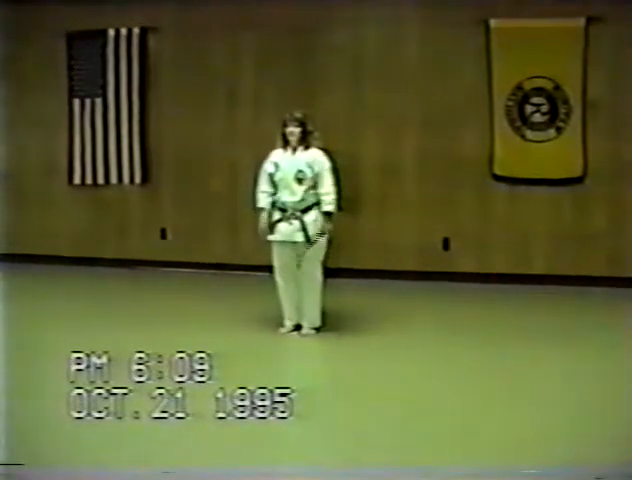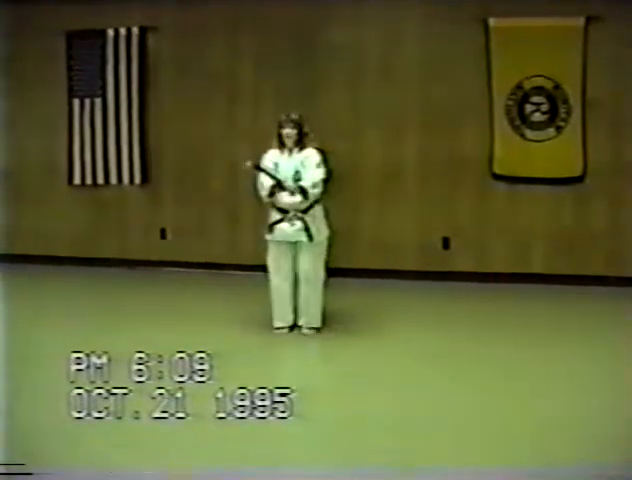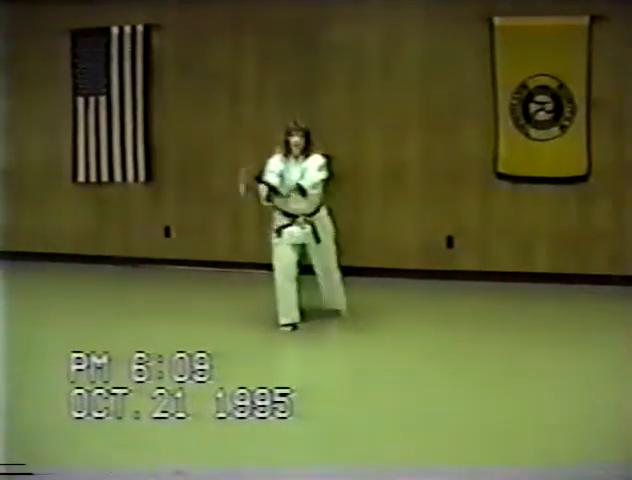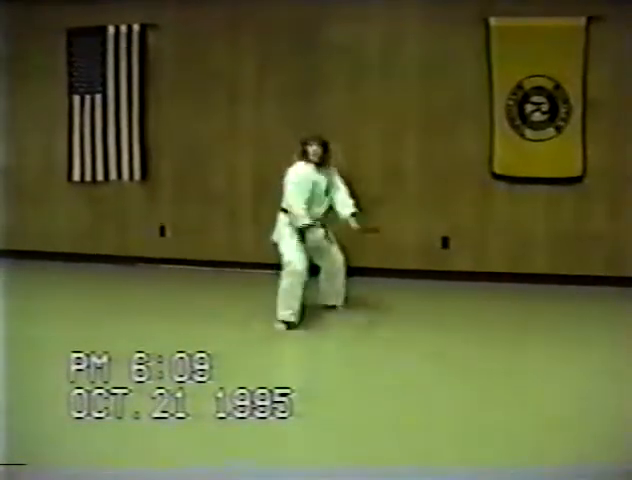
dt=0.3s
person 1, frame 1
left shoulder: (317, 156)
right shoulder: (274, 157)
left elbow: (327, 188)
right elbow: (264, 185)
left wrist: (327, 217)
right wrist: (264, 212)
left hip: (310, 221)
right hip: (281, 221)
left knee: (309, 273)
right knee: (283, 272)
left ankle: (310, 321)
right ankle: (290, 320)
person 1, frame 2
left shoulder: (312, 155)
right shoulder: (270, 156)
left elbow: (315, 181)
right elbow: (264, 182)
left wrist: (298, 190)
right wrist: (273, 191)
left hip: (309, 220)
right hip: (280, 220)
left knee: (310, 272)
right knee: (279, 272)
left ankle: (310, 321)
right ankle: (283, 321)
person 1, frame 3
left shoulder: (317, 161)
right shoulder: (276, 162)
left elbow: (312, 183)
right elbow: (269, 184)
left wrist: (294, 191)
right wrist: (268, 192)
left hip: (315, 221)
right hip: (286, 223)
left knee: (327, 266)
right knee: (284, 270)
left ankle: (336, 304)
right ankle: (288, 318)
person 1, frame 4
left shoulder: (329, 172)
right shoulder: (297, 171)
left elbow: (339, 194)
right elbow: (294, 201)
left wrist: (350, 216)
right wrist: (304, 228)
left hip: (317, 225)
right hip: (294, 226)
left knee: (335, 262)
right knee: (296, 267)
left ankle: (330, 299)
right ankle: (286, 316)
